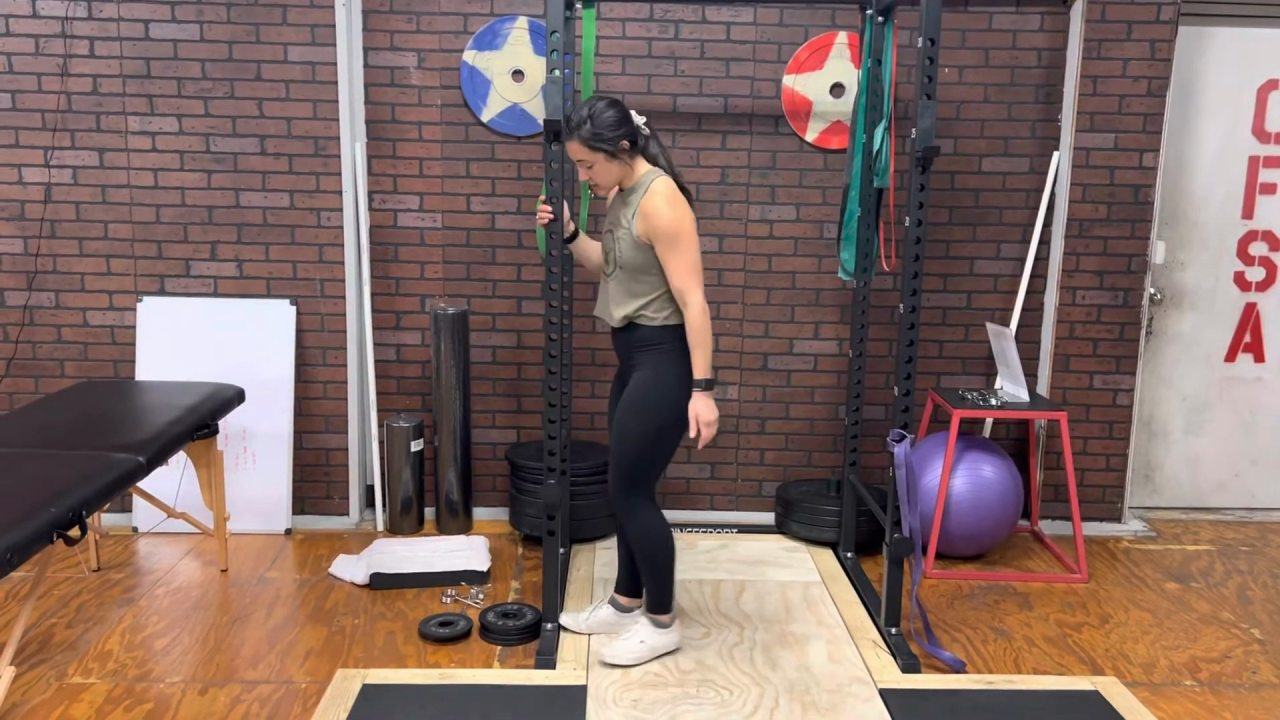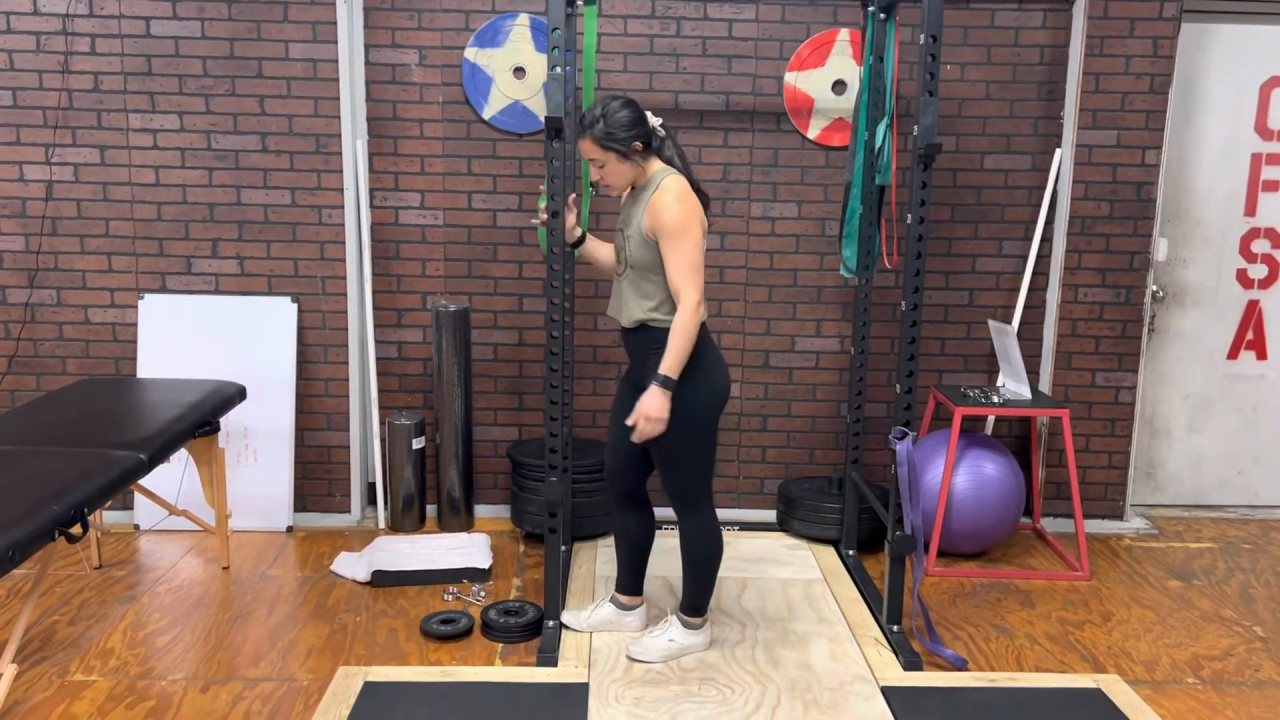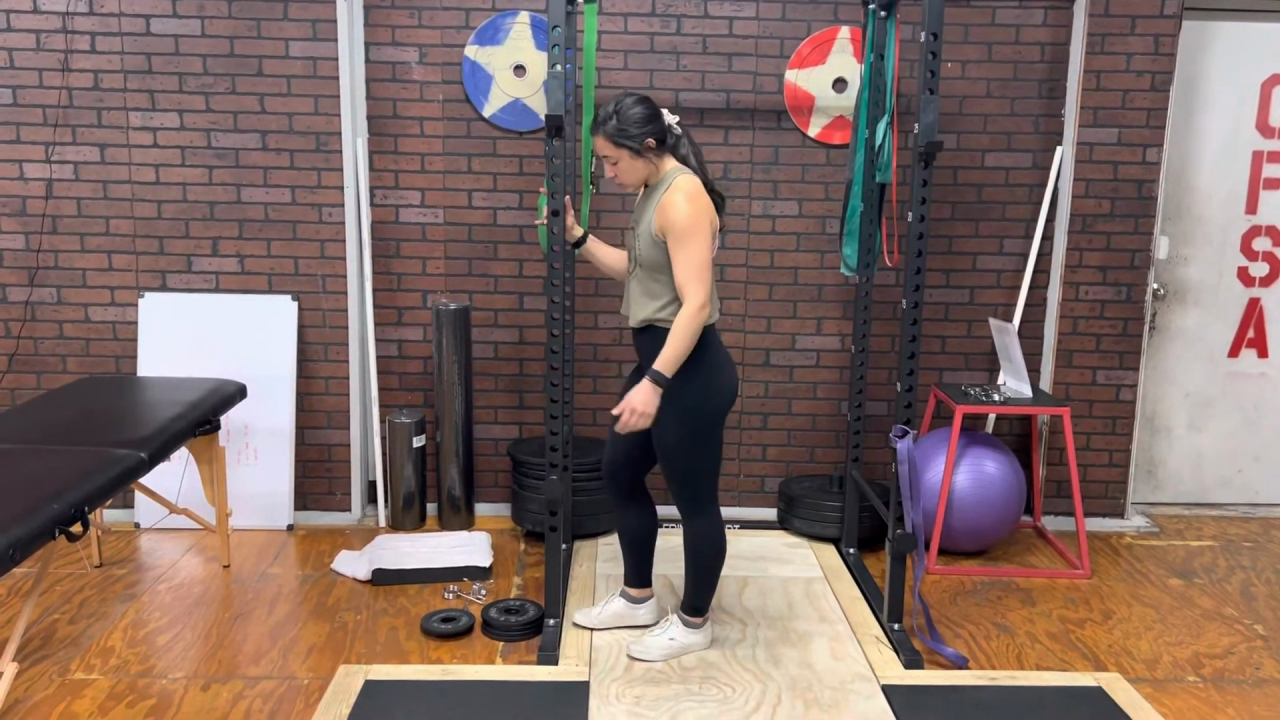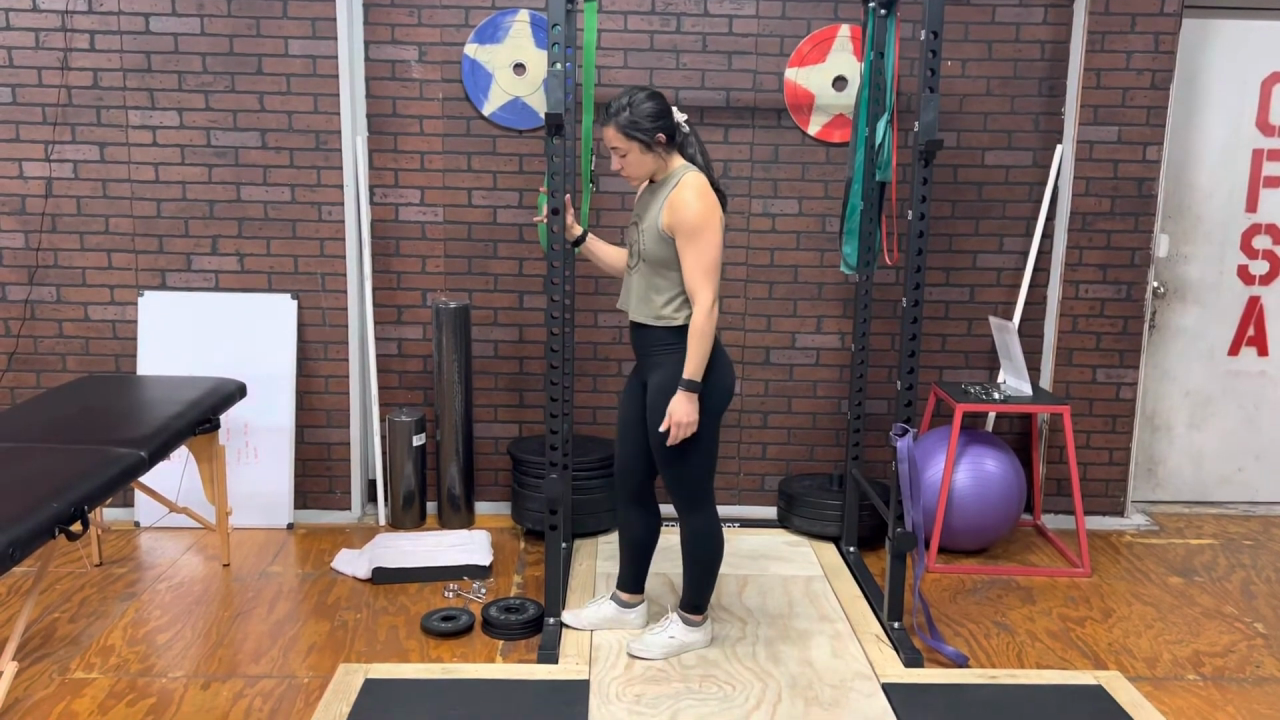
dt=0.4s
person 1, frame 1
left shoulder: (660, 201)
right shoulder: (622, 193)
left elbow: (693, 302)
left wrist: (701, 388)
right wrist: (568, 234)
left hip: (665, 360)
right hip: (633, 356)
left knee: (630, 492)
right knee: (627, 489)
left ankle: (662, 621)
right ankle: (627, 603)
person 1, frame 2
left shoulder: (671, 198)
right shoulder: (638, 192)
left elbow: (690, 303)
left wrist: (662, 387)
right wrist: (576, 235)
left hip: (682, 369)
right hip: (646, 359)
left knee: (689, 501)
right knee: (622, 484)
left ankle: (692, 623)
right ankle: (627, 603)
person 1, frame 3
left shoulder: (683, 197)
right shoulder: (653, 191)
left elbow: (696, 304)
left wrist: (654, 383)
right wrist: (578, 237)
left hip: (688, 370)
right hip: (656, 361)
left knee: (694, 500)
right knee: (619, 475)
left ankle: (693, 622)
right ankle: (638, 596)
person 1, frame 4
left shoulder: (691, 195)
right shoulder: (652, 189)
left elbow: (704, 301)
left wrist: (688, 390)
right wrist: (576, 235)
left hip: (685, 363)
right hip: (649, 362)
left knee: (691, 498)
right knee: (631, 486)
left ankle: (693, 621)
right ankle: (627, 602)
